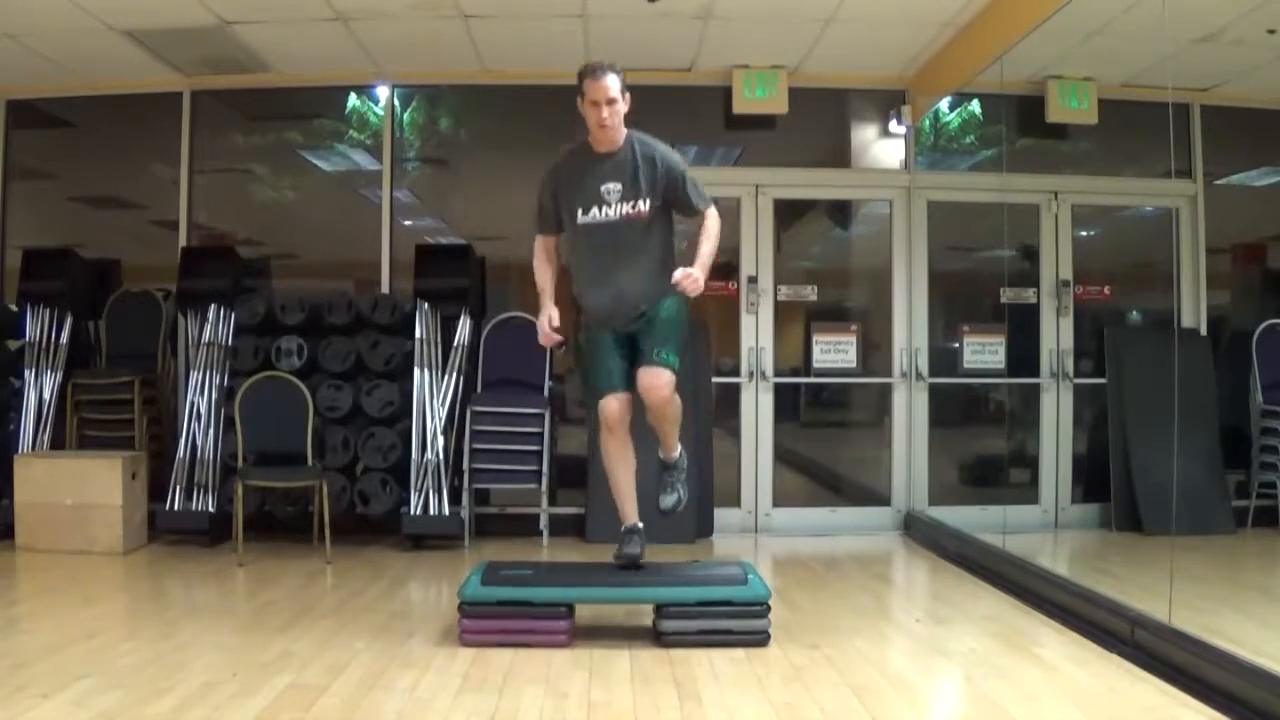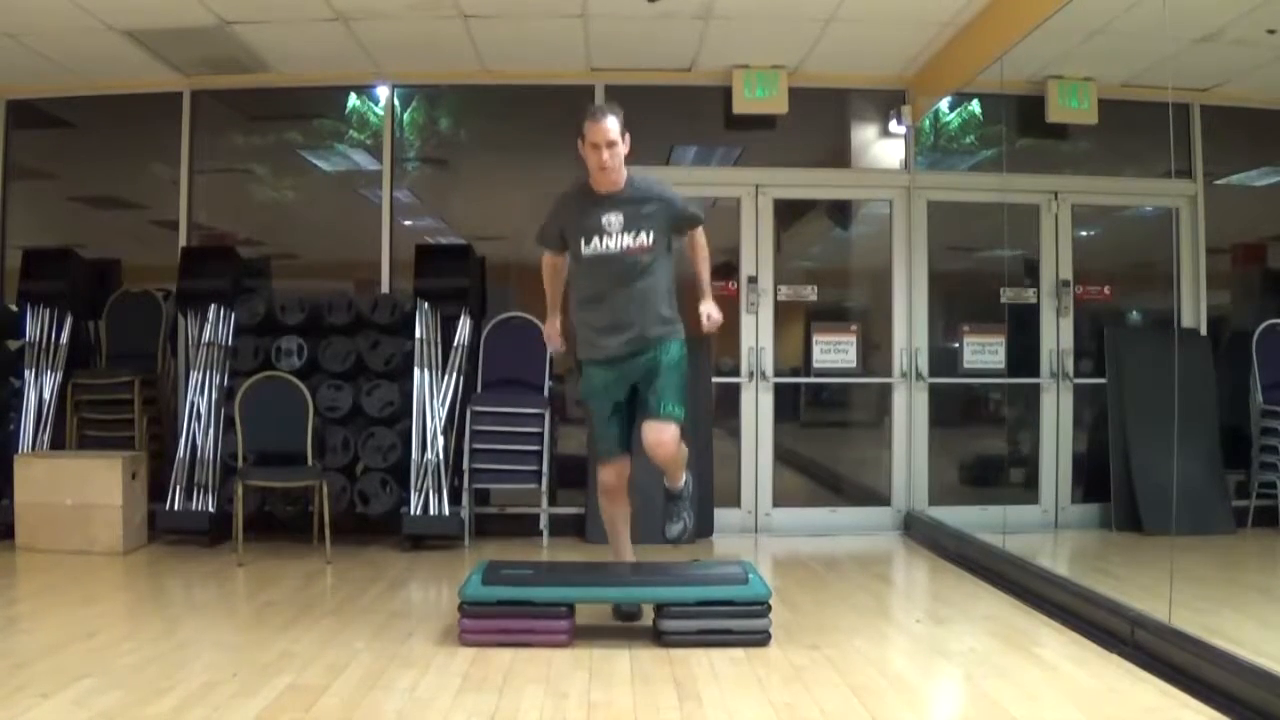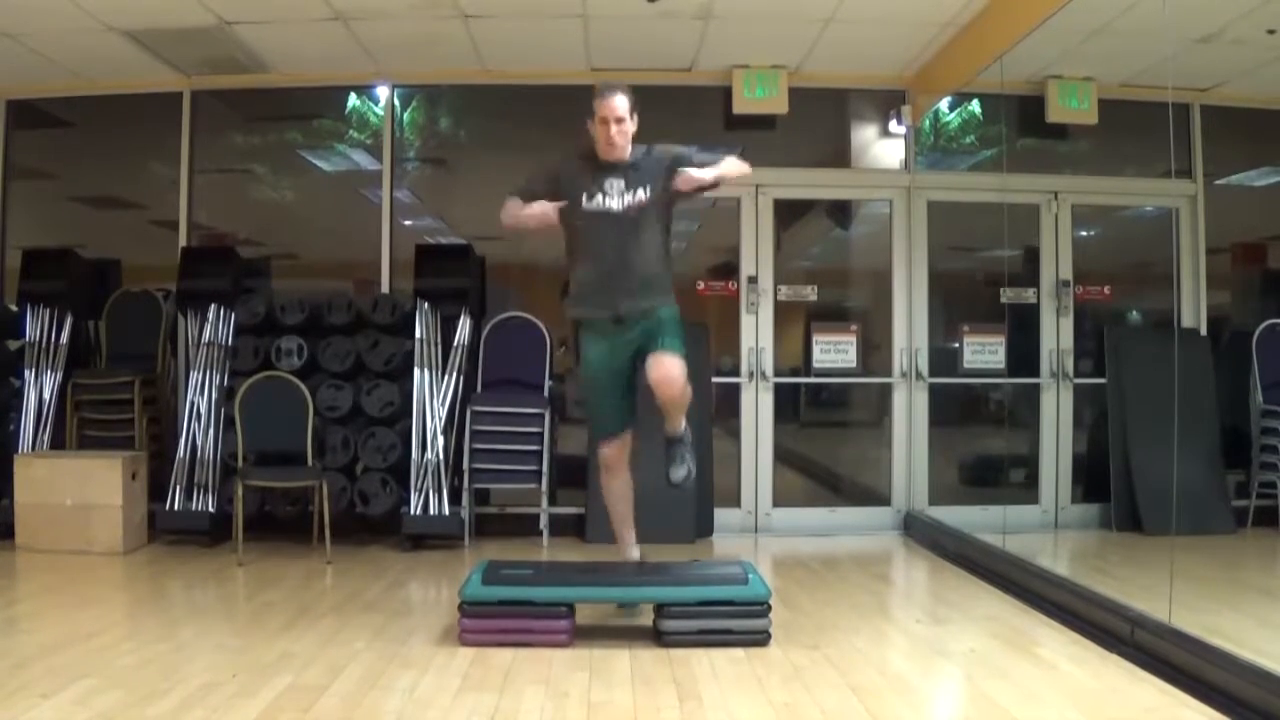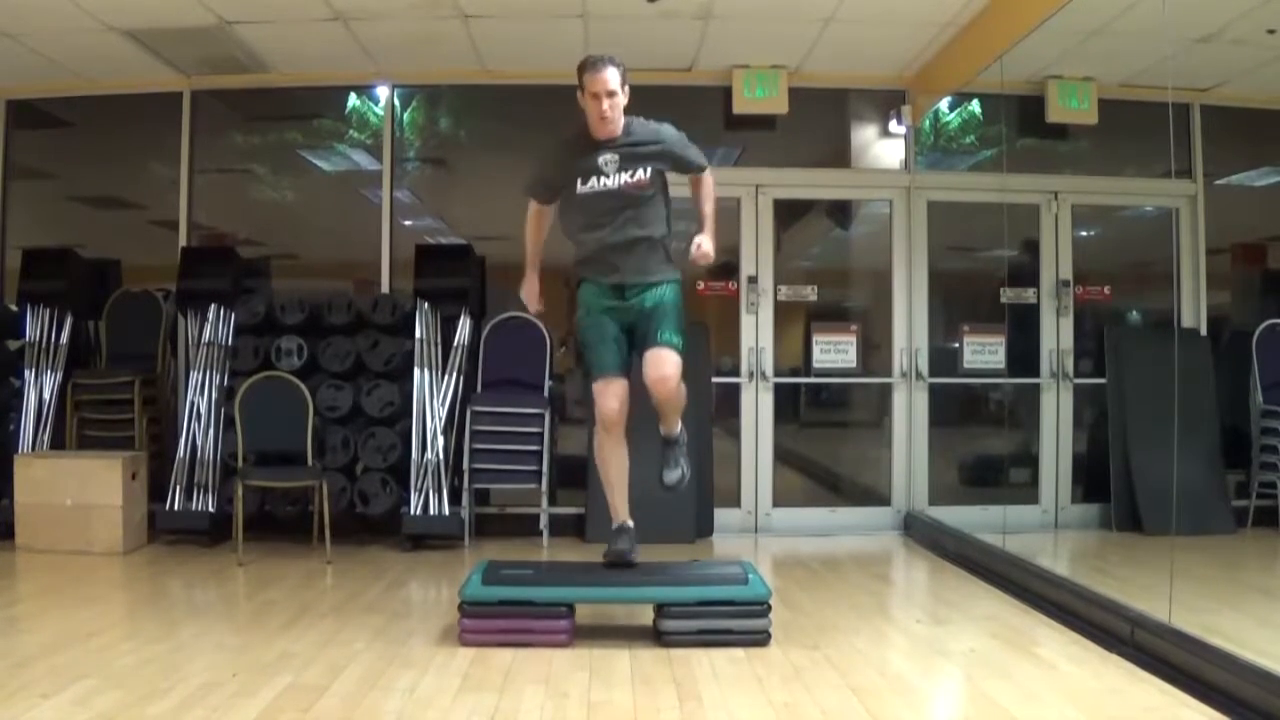
dt=0.3s
person 1, frame 1
left shoulder: (659, 159)
right shoulder: (562, 173)
left elbow: (708, 216)
right elbow: (545, 243)
left wrist: (700, 268)
right wrist: (547, 303)
left hip: (658, 303)
right hip: (598, 317)
left knee: (656, 389)
right knee: (612, 414)
left ankle: (672, 458)
right ankle: (630, 525)
person 1, frame 2
left shoulder: (660, 199)
right shoulder: (566, 210)
left elbow: (694, 231)
right elbow: (553, 254)
left wrist: (707, 297)
right wrist: (554, 319)
left hip: (660, 347)
right hip: (599, 359)
left knee: (661, 444)
right knee: (611, 477)
left ankle: (677, 484)
person 1, frame 3
left shoulder: (664, 163)
right shoulder: (567, 174)
left elbow: (739, 167)
right elbow: (508, 213)
left wrist: (710, 174)
right wrist: (529, 214)
left hip: (655, 312)
right hip: (599, 326)
left knee: (668, 380)
right knee: (611, 454)
left ankle: (677, 433)
right ankle: (629, 555)
person 1, frame 4
left shoulder: (660, 139)
right shoulder: (563, 154)
left elbow: (701, 173)
right elbow: (540, 206)
left wrist: (707, 231)
right wrist: (530, 275)
left hip: (656, 285)
right hip: (597, 292)
left knee: (663, 379)
right knee: (609, 410)
left ankle: (672, 434)
right ankle: (621, 525)
